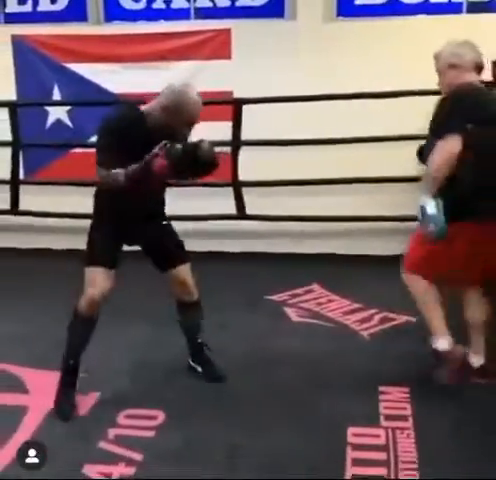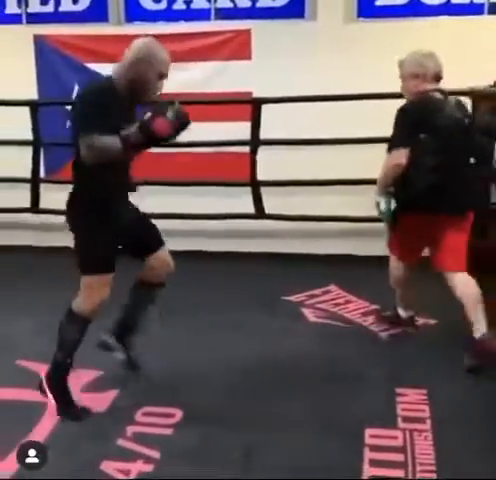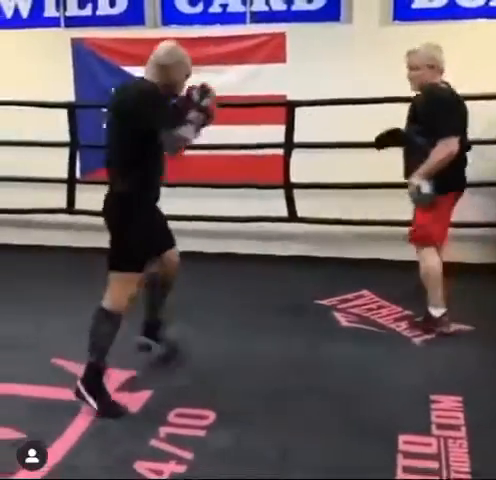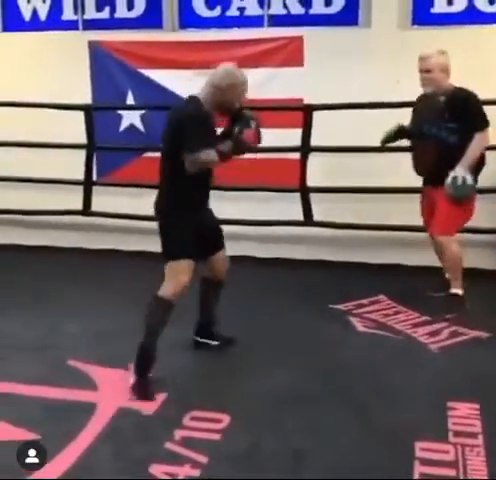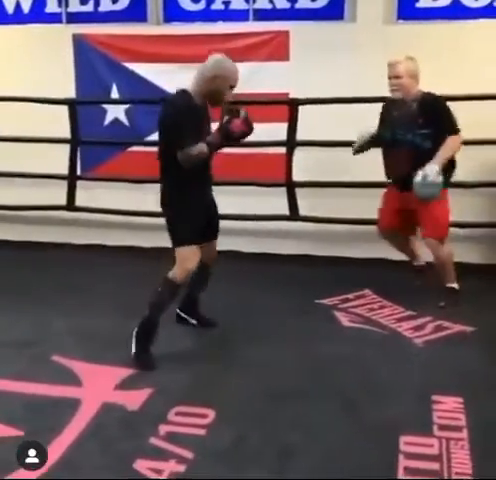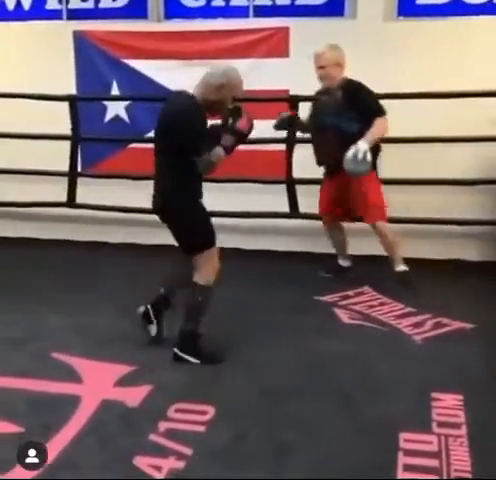
dt=0.4s
person 1, frame 1
left shoulder: (171, 133)
right shoulder: (119, 124)
left elbow: (180, 173)
right elbow: (104, 178)
left wrist: (199, 162)
right wrist: (146, 170)
left hip: (150, 217)
right hip: (112, 220)
left knee: (186, 284)
right knee: (94, 295)
left ankle: (197, 355)
right ankle: (67, 379)
person 1, frame 2
left shoulder: (125, 100)
right shoulder: (99, 95)
right elbow: (89, 151)
left wrist: (153, 128)
right wrist: (138, 134)
left hip: (118, 205)
right hip: (92, 210)
left knee: (161, 267)
right knee: (94, 296)
left ankle: (121, 335)
right ankle: (55, 380)
person 1, frame 3
left shoulder: (131, 93)
right shoulder: (147, 95)
right elbow: (176, 142)
left wrist: (181, 109)
right wrist: (198, 113)
left hip: (135, 200)
right hip: (131, 205)
left knee: (168, 261)
right knee: (121, 292)
left ankle: (151, 331)
right ankle: (90, 380)
person 1, frame 4
left shoulder: (202, 113)
right shoulder: (190, 113)
right elbow: (192, 163)
left wrist: (231, 138)
right wrist: (231, 145)
left hip: (196, 206)
right hip: (177, 209)
left knee: (218, 267)
right knee: (177, 282)
left ankle: (205, 331)
right ankle: (143, 360)
person 1, frame 5
left shoulder: (198, 105)
right shoulder: (181, 106)
right elbow: (186, 155)
left wrist: (223, 135)
right wrist: (222, 135)
left hip: (200, 191)
right hip: (181, 196)
left knee: (207, 257)
right knee: (187, 266)
left ankle: (189, 308)
right ankle: (144, 333)
person 1, frame 6
left shoulder: (178, 102)
right shoulder: (192, 112)
right elbow: (206, 163)
left wrist: (216, 135)
right wrist: (232, 138)
left hip: (171, 196)
right hip: (181, 200)
left knee: (198, 257)
right knee: (208, 267)
left ankle: (156, 308)
right ankle: (187, 343)
person 2, frame 1
left shoulder: (458, 100)
left elbow: (448, 149)
left wrist: (429, 195)
left hip: (458, 208)
left knee: (415, 272)
left ankle: (445, 348)
person 2, frame 2
left shoulder: (412, 112)
right shoulder: (461, 109)
left elbow: (398, 159)
left wrist: (381, 190)
left hip: (418, 203)
right hip: (460, 203)
left knee: (400, 255)
right knee: (456, 270)
left ankle: (404, 314)
person 2, frame 3
left shoulder: (443, 100)
right shoulder: (429, 98)
left elbow: (451, 145)
left wrist: (421, 176)
right wrist: (399, 136)
left hip: (439, 184)
right hip: (435, 182)
left knee: (425, 243)
right knee: (432, 238)
left ankle: (437, 314)
right ankle: (431, 288)
person 2, frame 4
left shoulder: (463, 98)
right shoulder: (422, 102)
left elbow: (482, 134)
left wrist: (464, 166)
right wrist: (400, 133)
left hip: (455, 180)
right hip: (431, 179)
left knee: (444, 234)
right knee: (436, 234)
left ankle: (456, 291)
right ankle: (450, 280)
person 2, frame 5
left shoulder: (432, 104)
right shoulder: (389, 108)
left elbow: (454, 138)
right elbow: (384, 137)
left wrist: (437, 164)
right wrist: (369, 140)
right hip: (401, 183)
left knee: (434, 239)
right knee: (387, 227)
left ankle: (451, 285)
right ankle: (416, 261)
person 2, frame 6
left shoulder: (357, 91)
right shoulder: (320, 97)
left elbow: (382, 121)
right elbow: (314, 126)
left wrist: (364, 143)
right wrist: (298, 124)
left hip: (360, 168)
right hip: (334, 168)
left knee: (375, 219)
right knee: (329, 216)
left ankle: (399, 266)
right ankle: (344, 261)
